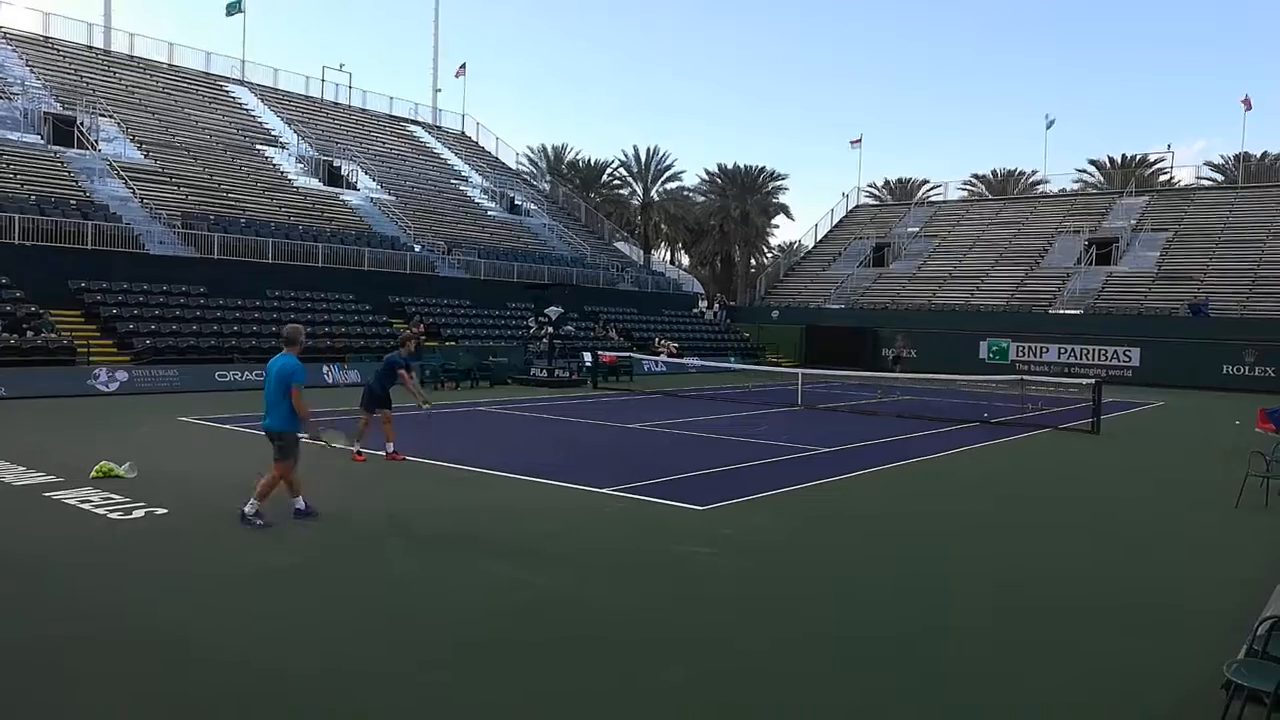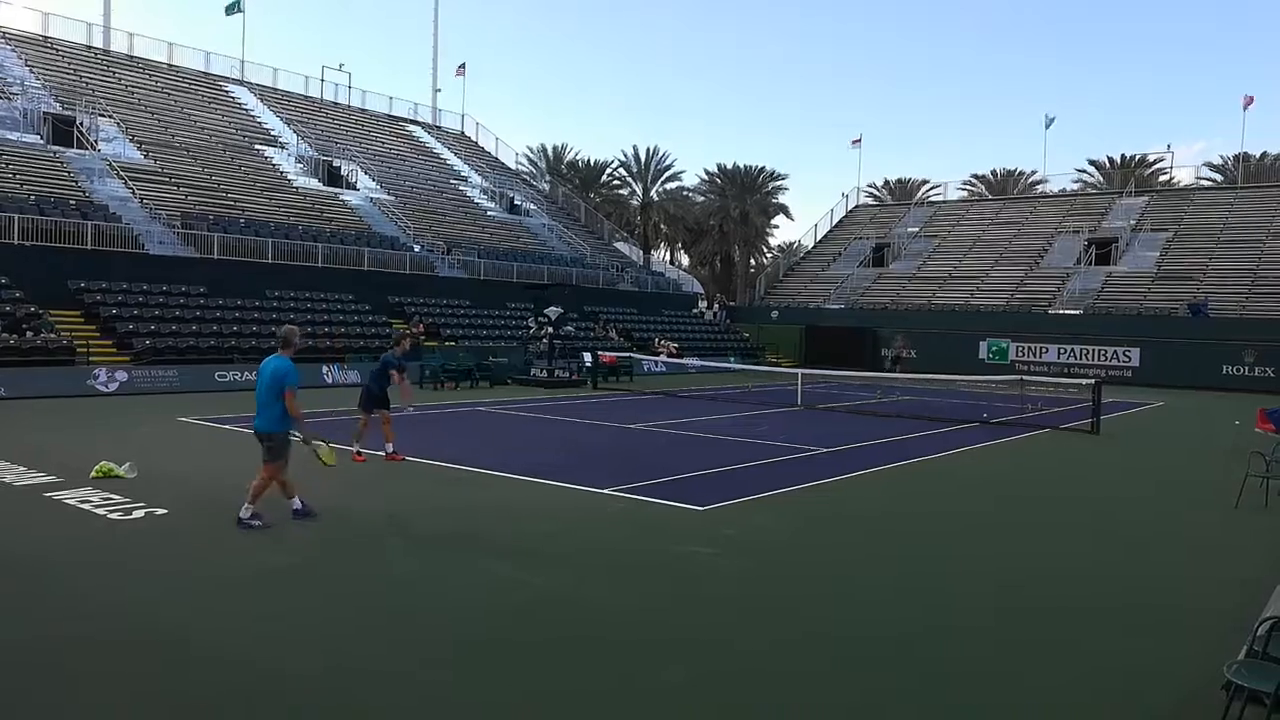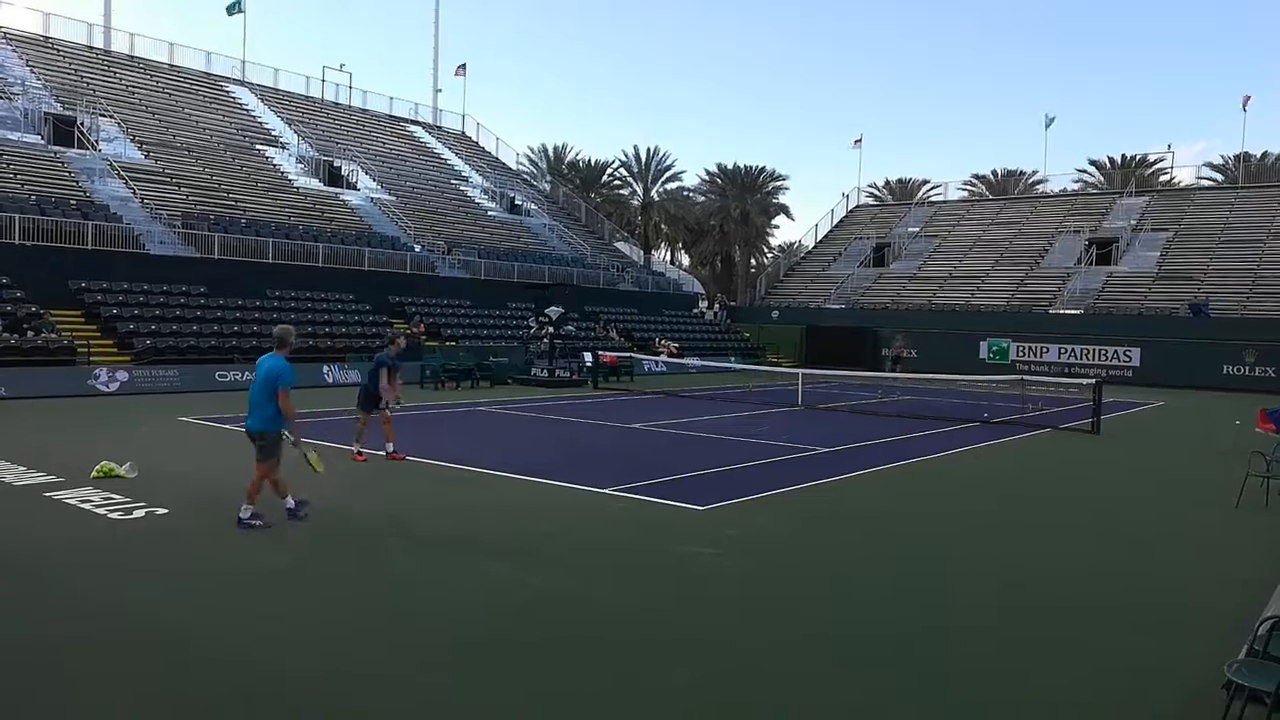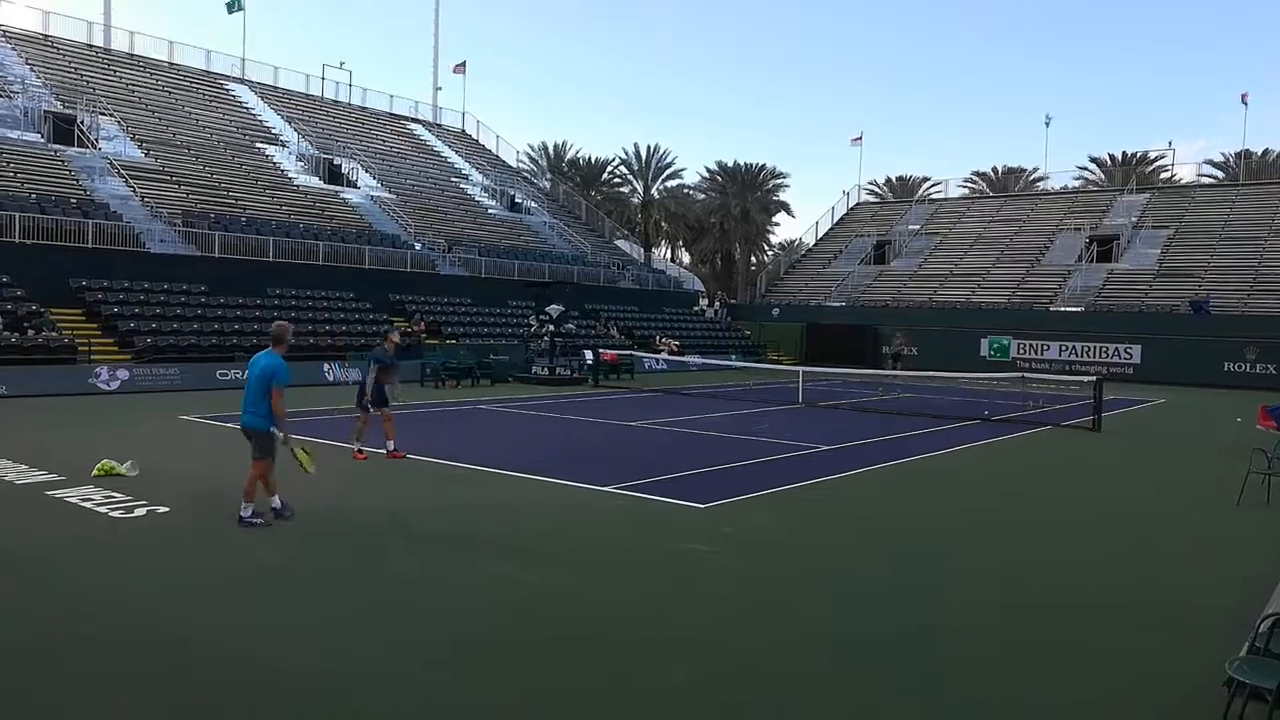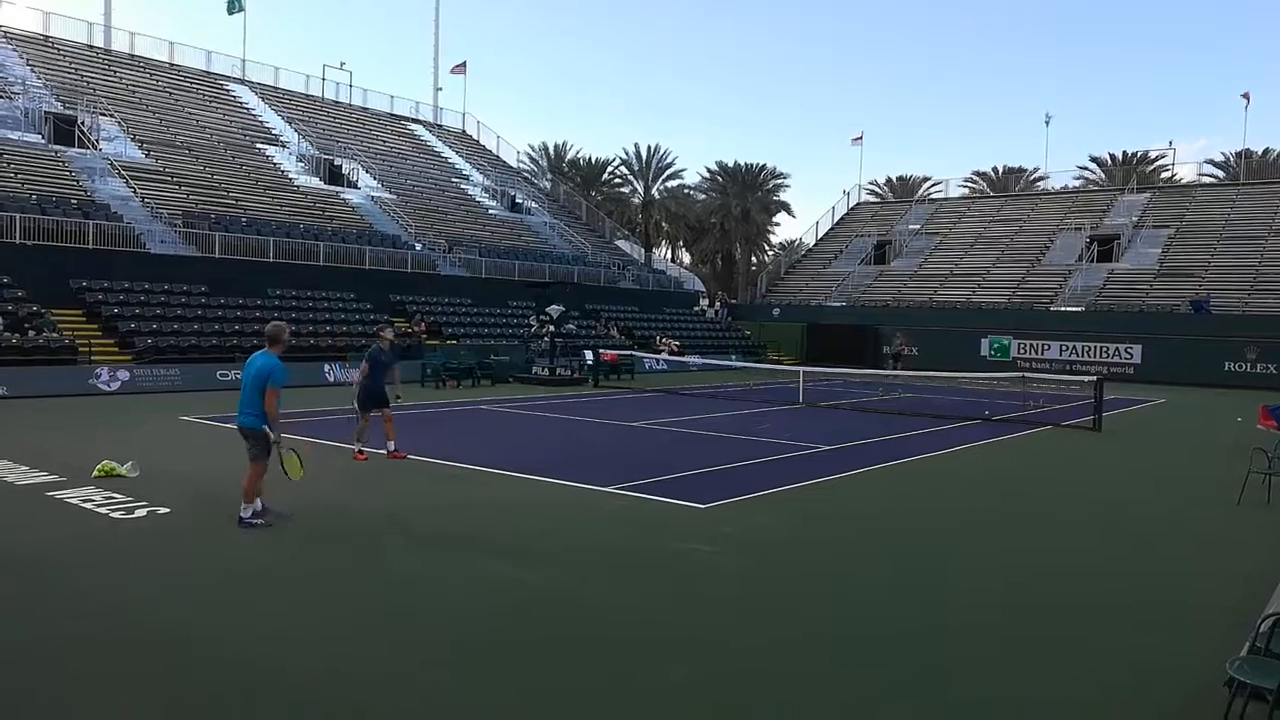
dt=0.1s
person 1, frame 1
left shoulder: (273, 362)
right shoulder: (296, 366)
right elbow: (297, 402)
right wrist: (308, 425)
left hip: (272, 424)
right hip: (286, 427)
left knee: (286, 468)
right knee: (280, 471)
left ankle: (300, 506)
right ankle: (250, 510)
person 1, frame 2
left shoulder: (267, 362)
right shoulder: (289, 368)
right elbow: (291, 404)
right wrist: (302, 429)
left hip: (264, 425)
right hip: (275, 428)
left knee: (279, 470)
right knee: (268, 474)
left ankle: (298, 507)
right ankle: (246, 515)
person 1, frame 3
left shoulder: (262, 361)
right shoulder: (284, 368)
right elbow: (284, 404)
right wrist: (294, 430)
left hip: (256, 424)
right hip: (267, 427)
left knee: (271, 469)
right knee: (262, 472)
left ankle: (290, 505)
right ankle: (245, 515)
person 1, frame 4
left shoulder: (257, 357)
right shoulder: (279, 366)
right elbow: (276, 402)
right wrist: (284, 429)
left hip: (249, 420)
right hip: (262, 424)
left knee: (264, 467)
right knee: (259, 470)
left ankle: (277, 504)
right ankle: (246, 514)
person 1, frame 5
left shoulder: (253, 358)
right shoulder: (275, 366)
right elbow: (270, 403)
right wrist: (276, 430)
left hip: (246, 421)
right hip: (259, 424)
left knee: (258, 467)
right knee: (256, 470)
left ankle: (256, 507)
right ankle: (246, 515)
